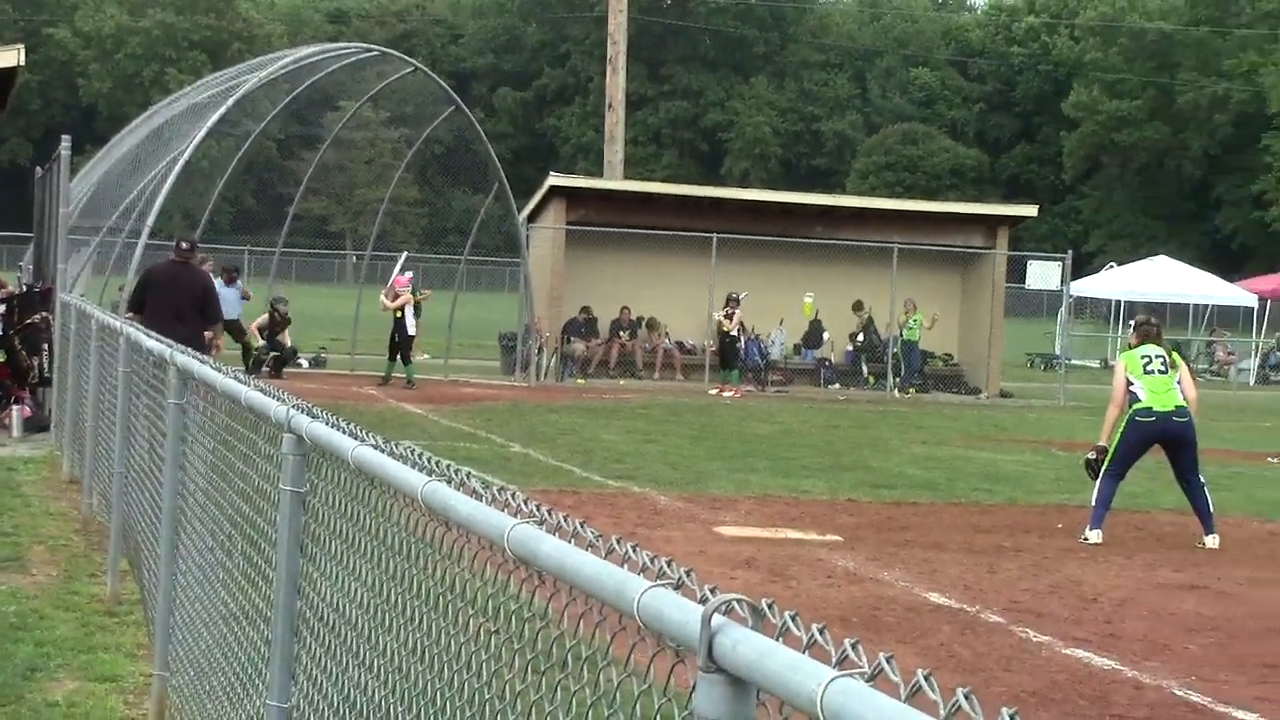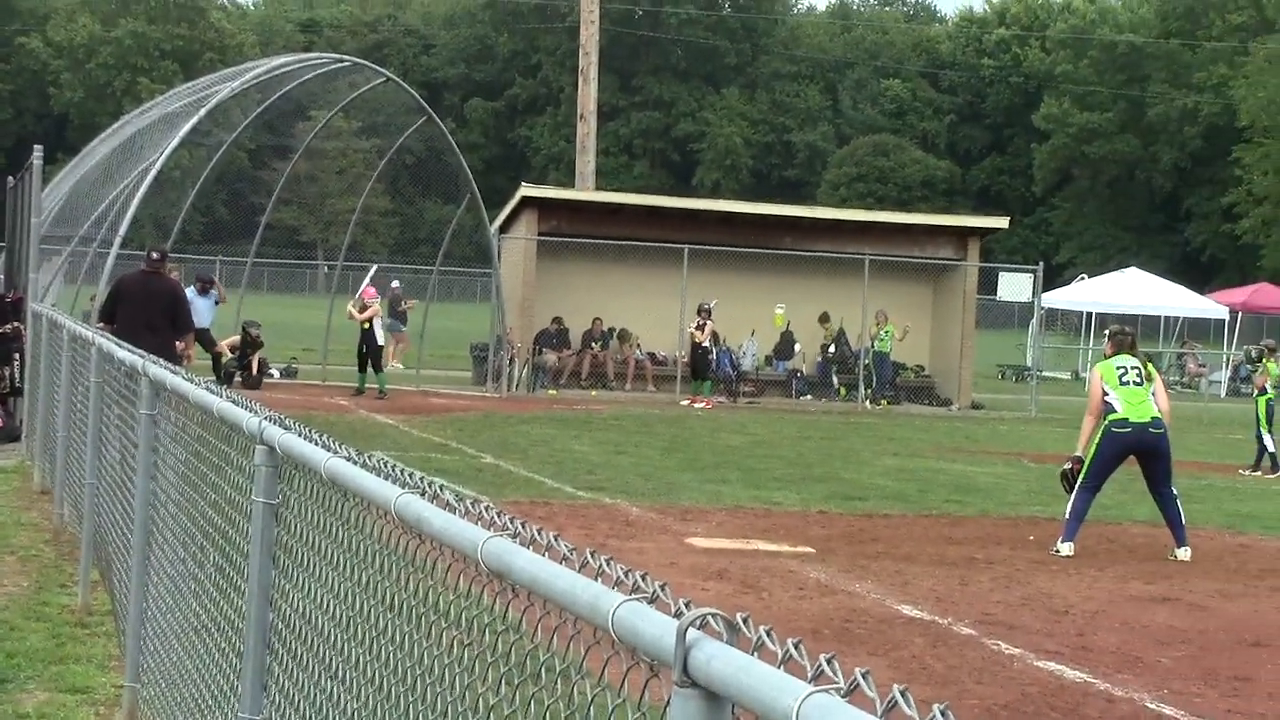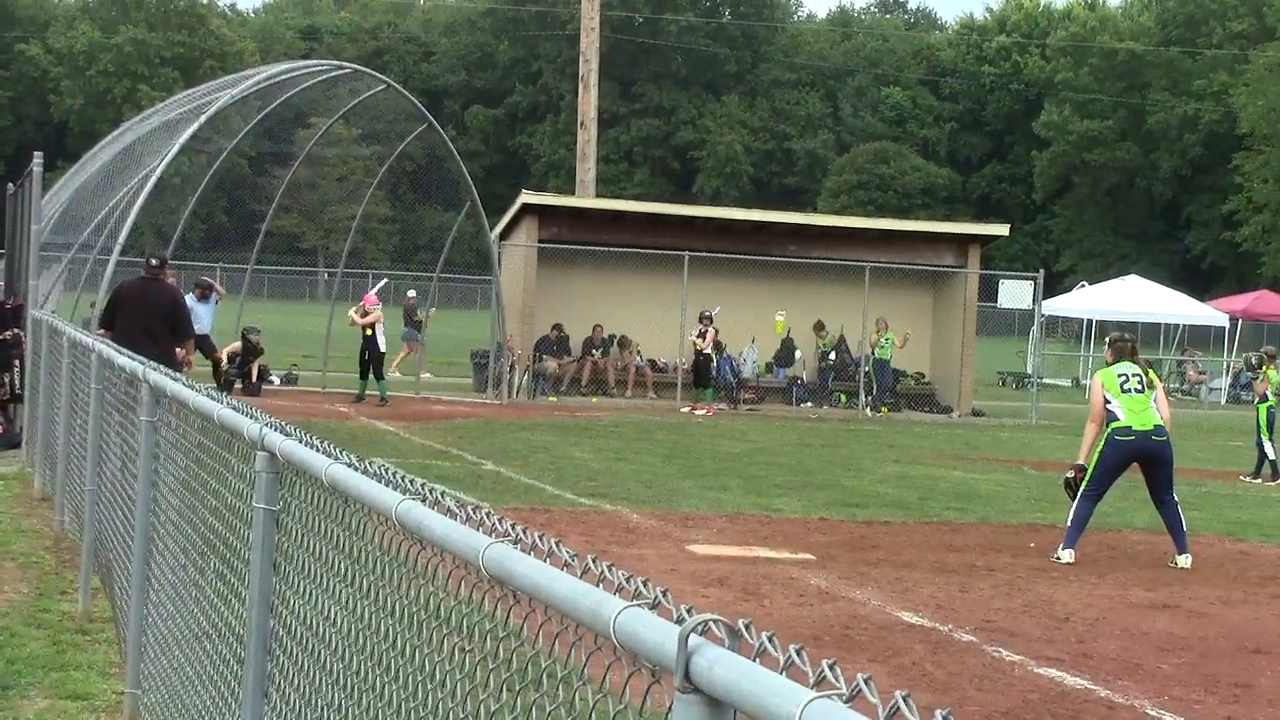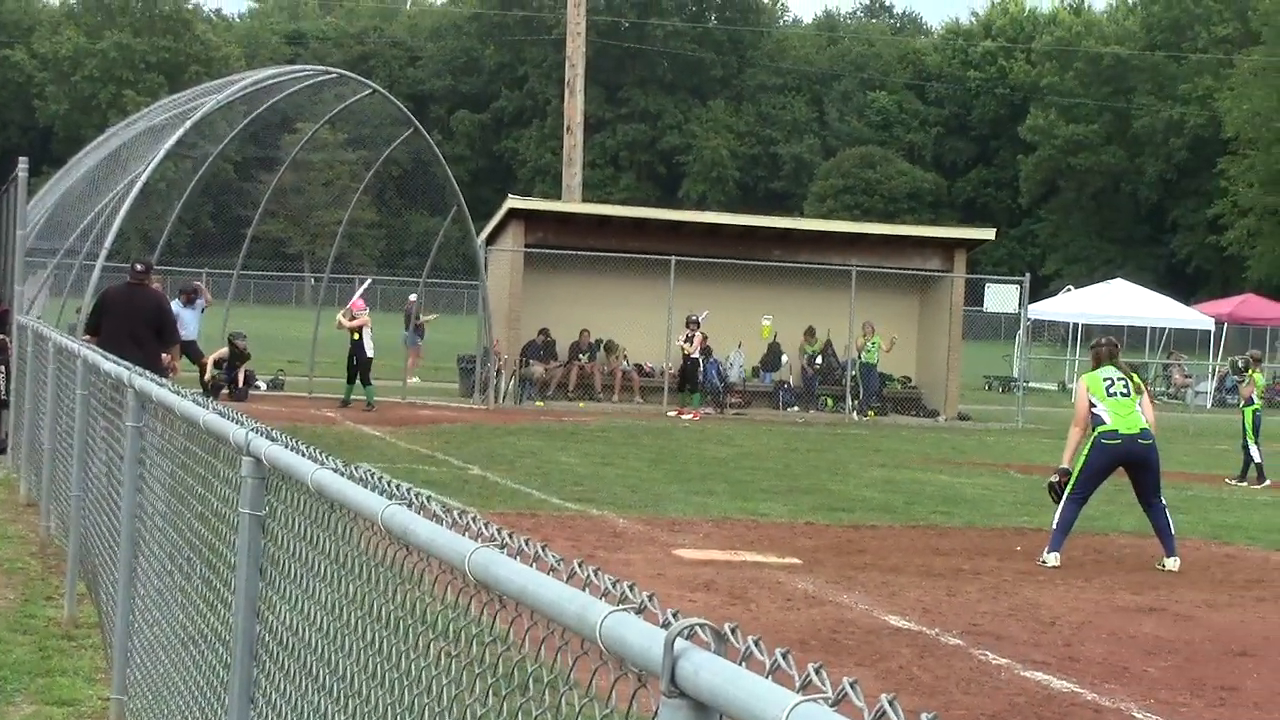
dt=0.3s
person 1, frame 1
left shoulder: (1126, 358)
right shoulder: (1174, 357)
left elbow: (1116, 404)
right elbow: (1192, 397)
left wrist: (1102, 442)
right wrist: (1183, 428)
left hip: (1144, 419)
right hip: (1179, 419)
left knee: (1111, 473)
right knee: (1191, 478)
left ankle: (1094, 530)
right ankle: (1211, 535)
person 1, frame 2
left shoulder: (1101, 369)
right shoulder: (1148, 367)
left elbow: (1093, 415)
right elbow: (1165, 409)
left wrist: (1079, 452)
right wrist: (1156, 438)
left hip: (1119, 430)
right hip: (1154, 430)
left knee: (1087, 486)
right knee: (1164, 490)
left ankle: (1066, 543)
right ankle: (1182, 548)
person 1, frame 3
left shoulder: (1102, 376)
right shoulder: (1149, 374)
left elbow: (1095, 422)
right elbow: (1166, 416)
left wrist: (1081, 460)
right wrist: (1156, 446)
left hip: (1122, 438)
right hip: (1156, 438)
left knee: (1090, 493)
right knee: (1165, 497)
left ankle: (1067, 549)
right ankle: (1183, 554)
person 1, frame 4
left shoulder: (1086, 380)
right shoulder: (1133, 379)
left elbow: (1079, 427)
right elbow: (1150, 420)
left wrist: (1064, 464)
right wrist: (1142, 449)
left hip: (1107, 442)
right hip: (1142, 442)
left knee: (1074, 496)
right knee: (1153, 500)
left ankle: (1052, 553)
right ankle: (1171, 557)
